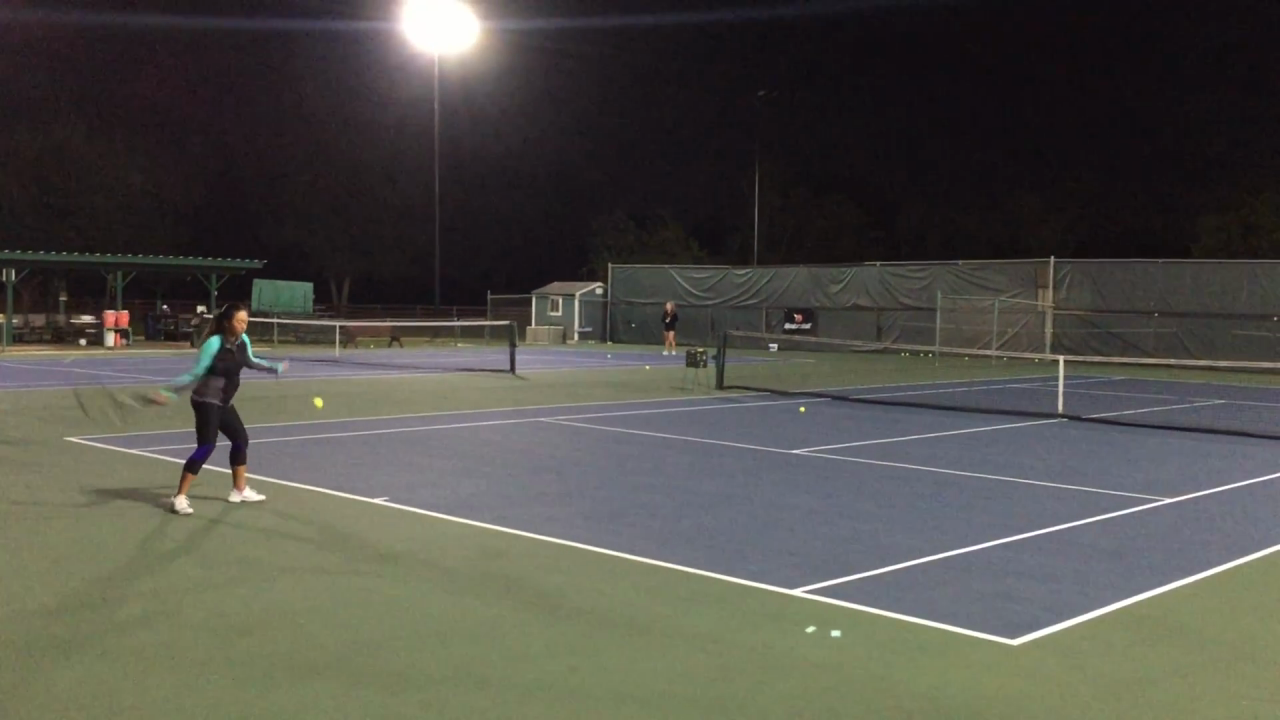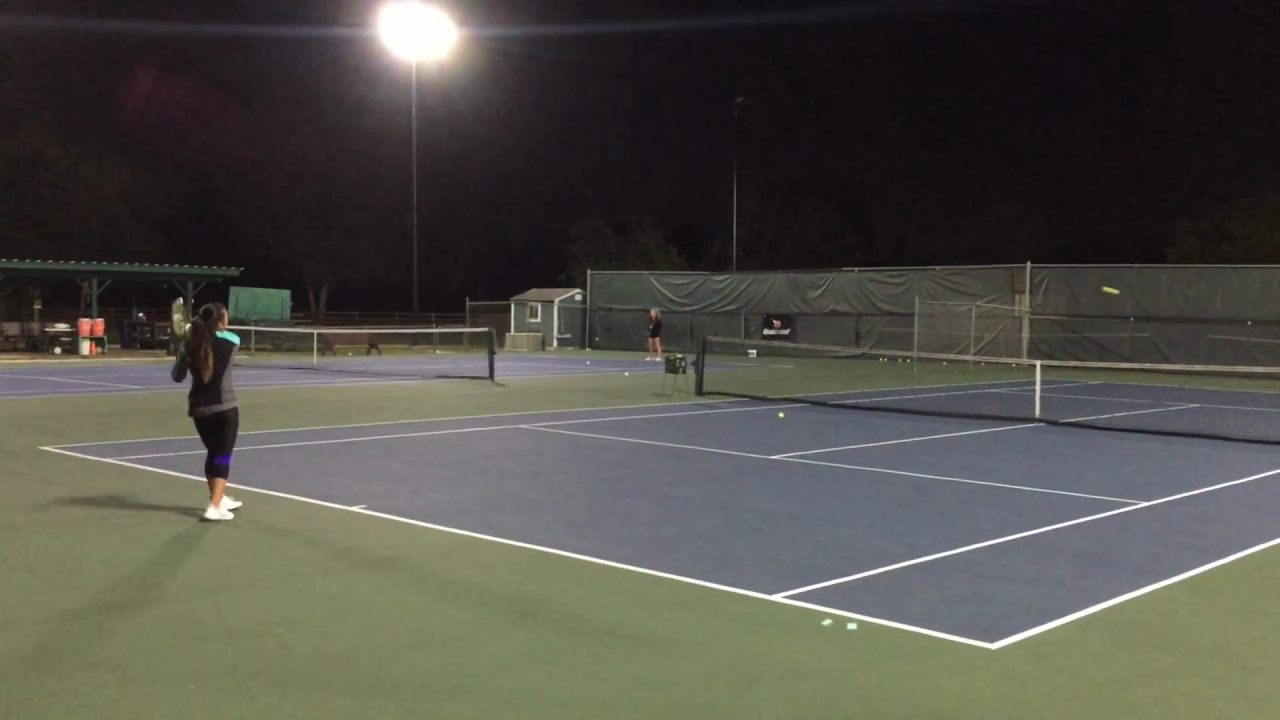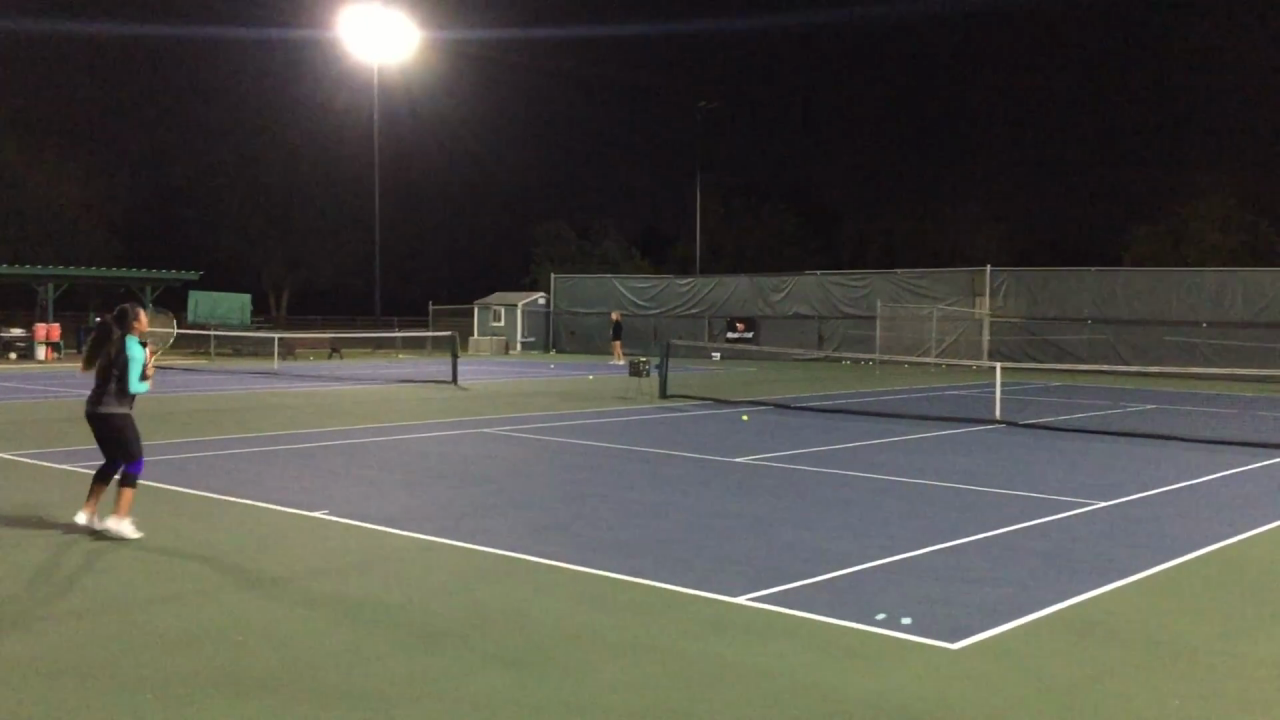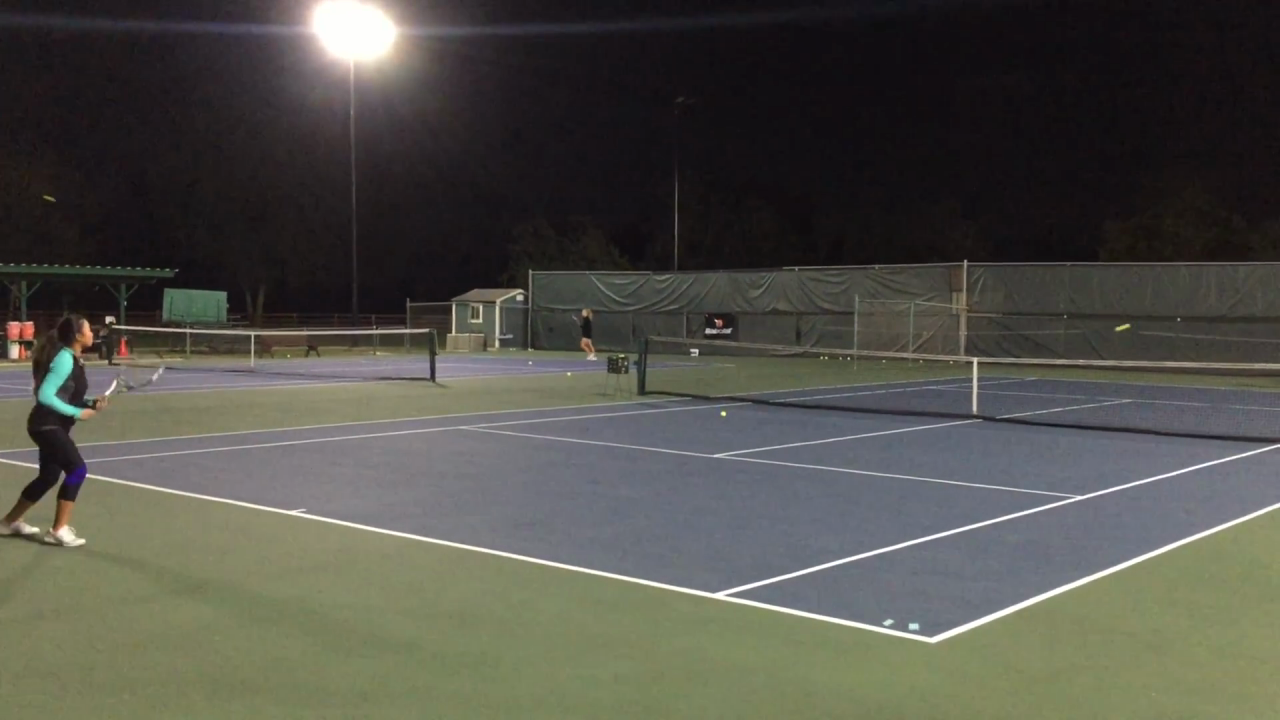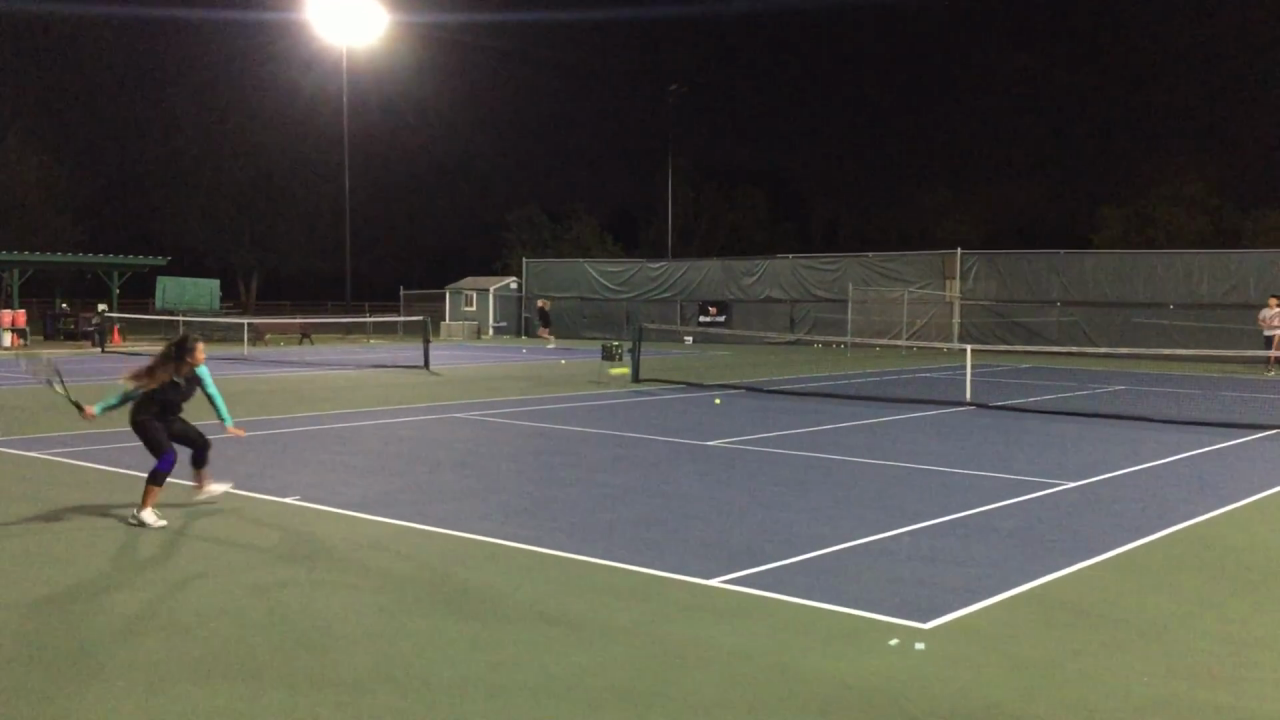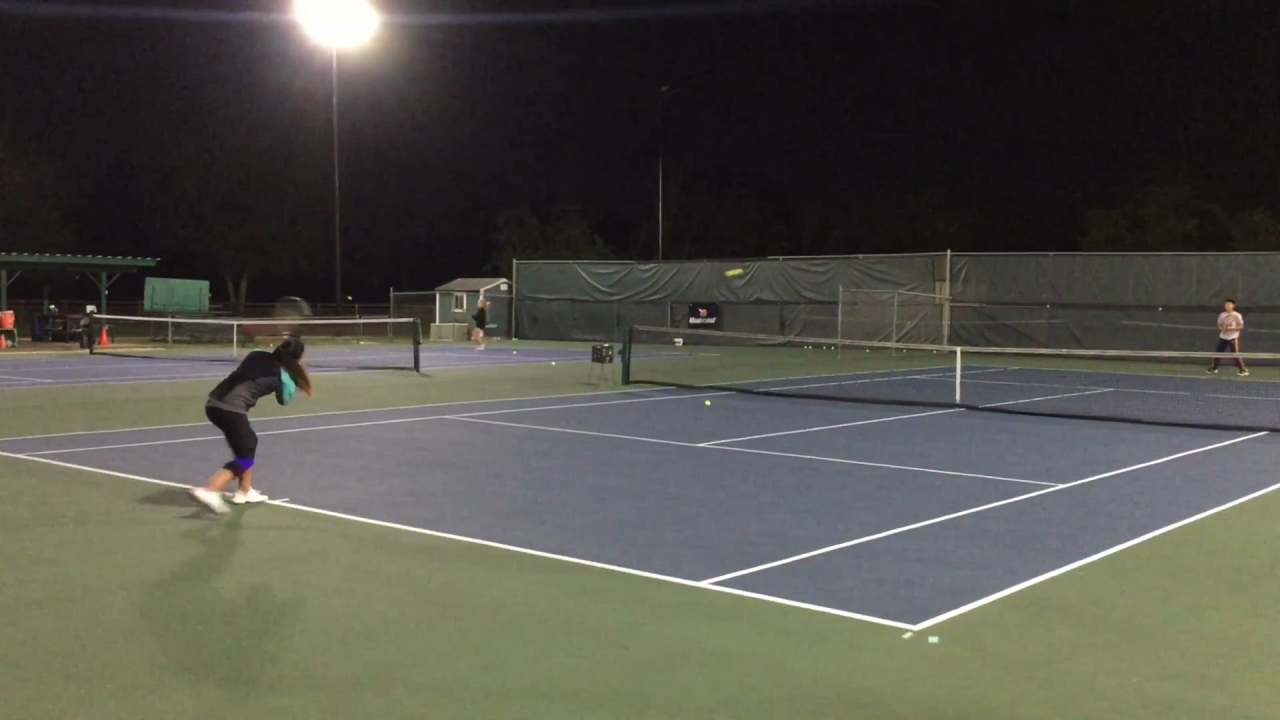
dt=0.7s
person 1, frame 1
left shoulder: (243, 341)
right shoulder: (214, 344)
left elbow: (249, 362)
right elbow: (196, 374)
left wrist: (275, 368)
right wrist: (170, 393)
left hip: (223, 402)
right hip: (207, 401)
left knee: (240, 440)
right knee: (206, 447)
left ankle: (240, 490)
right ankle: (180, 497)
person 1, frame 2
left shoulder: (189, 346)
right shoulder: (230, 341)
left elbow: (177, 377)
left hip: (199, 408)
right hip: (224, 407)
left knee: (213, 452)
right knee: (223, 455)
left ankle: (220, 499)
right ankle: (215, 507)
person 1, frame 3
left shoulder: (113, 344)
right shoulder: (135, 349)
right elbow: (132, 387)
left wrist: (142, 374)
right wrist: (146, 385)
left hip: (96, 410)
right hip: (114, 412)
left knee: (113, 461)
right knee: (134, 461)
left ankle: (87, 512)
right ankle: (118, 519)
person 1, frame 4
left shoulder: (76, 360)
right shoulder: (63, 360)
right elbow: (44, 396)
left wrist: (91, 404)
right wrist: (75, 413)
left hip: (55, 426)
right hip: (47, 426)
left knee: (47, 478)
right knee: (78, 470)
right ankle: (60, 529)
person 1, frame 5
left shoulder: (199, 371)
right shoulder: (161, 376)
left elbow: (213, 394)
right elbow: (129, 395)
left wrist: (227, 423)
right wrist: (98, 409)
left hip: (168, 419)
right hip: (145, 419)
left knee: (202, 444)
right knee: (168, 457)
left ankle: (203, 486)
right ankle: (143, 511)
person 1, frame 6
left shoulder: (256, 355)
right shoulder: (283, 376)
right elbow: (285, 400)
left hip: (215, 404)
right hip: (231, 409)
left knee: (249, 442)
right knee: (244, 458)
left ankle: (244, 492)
right ankle: (208, 491)
